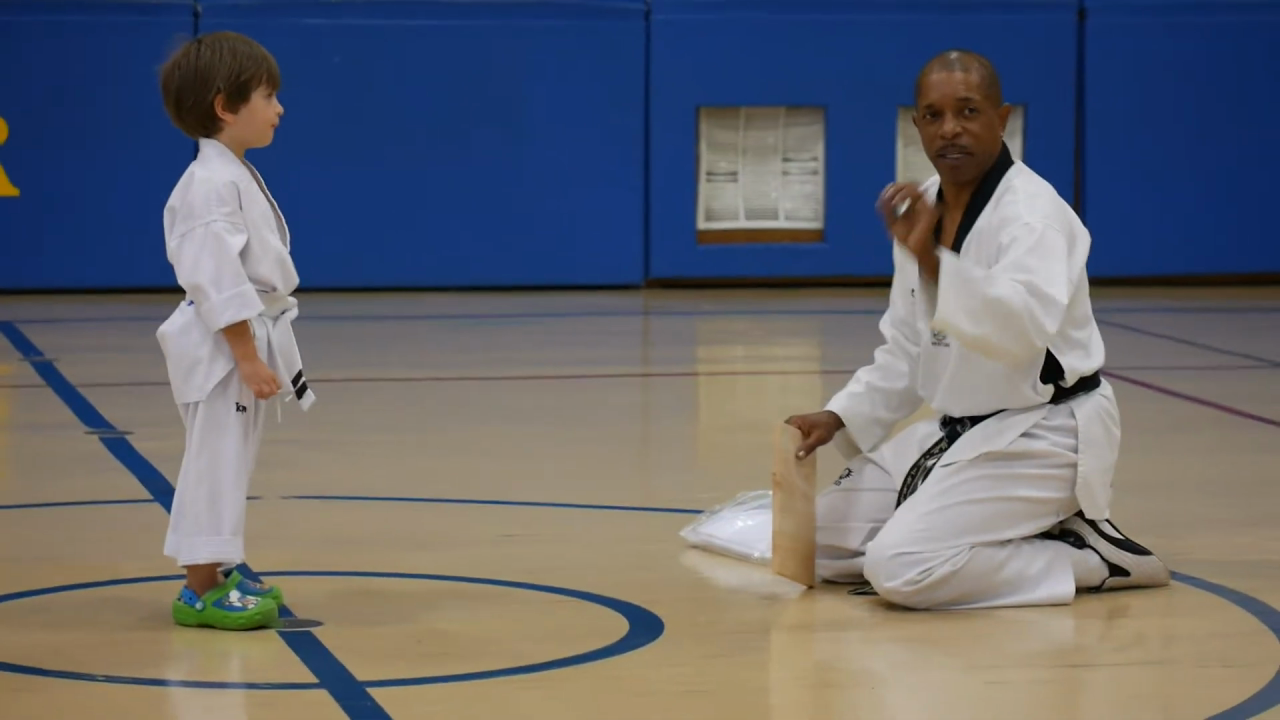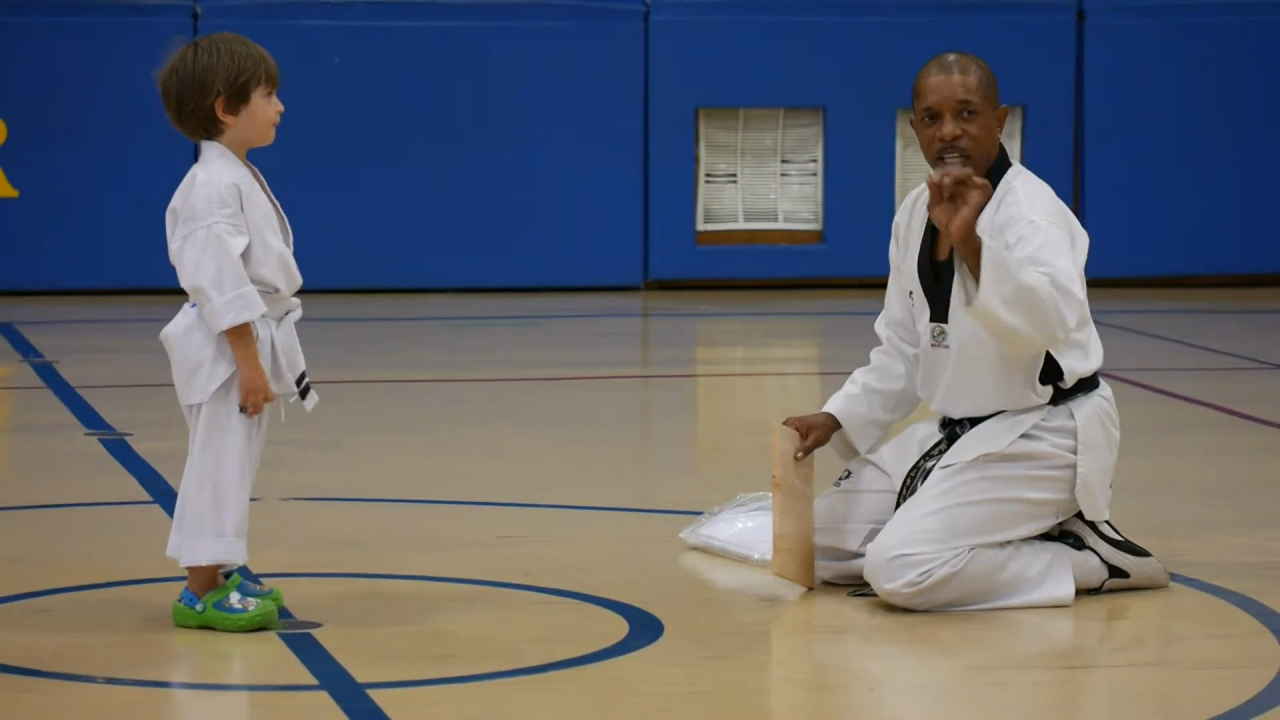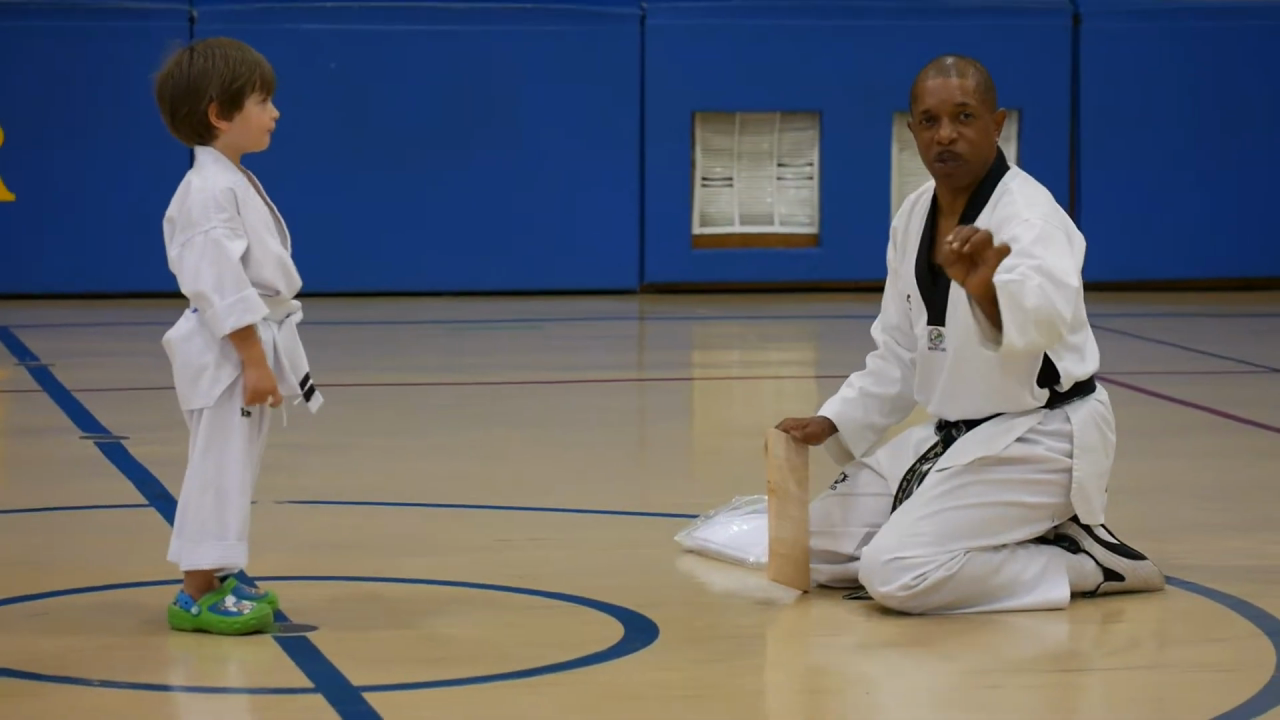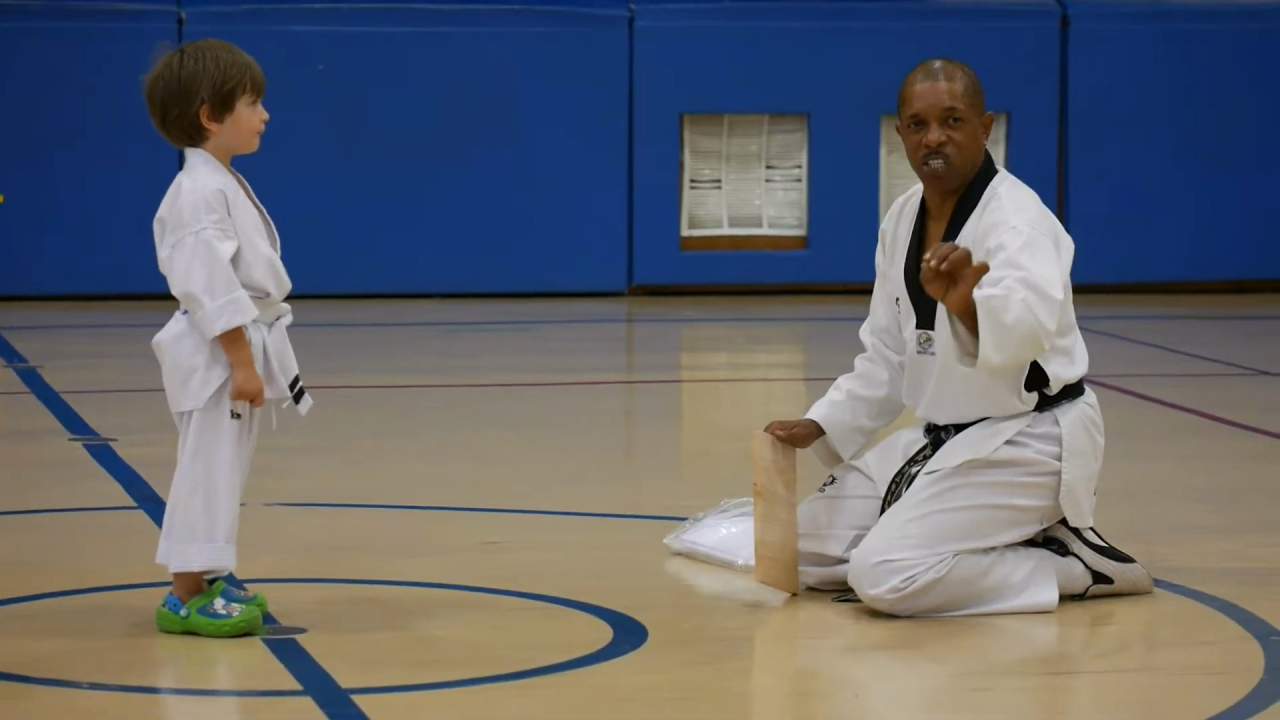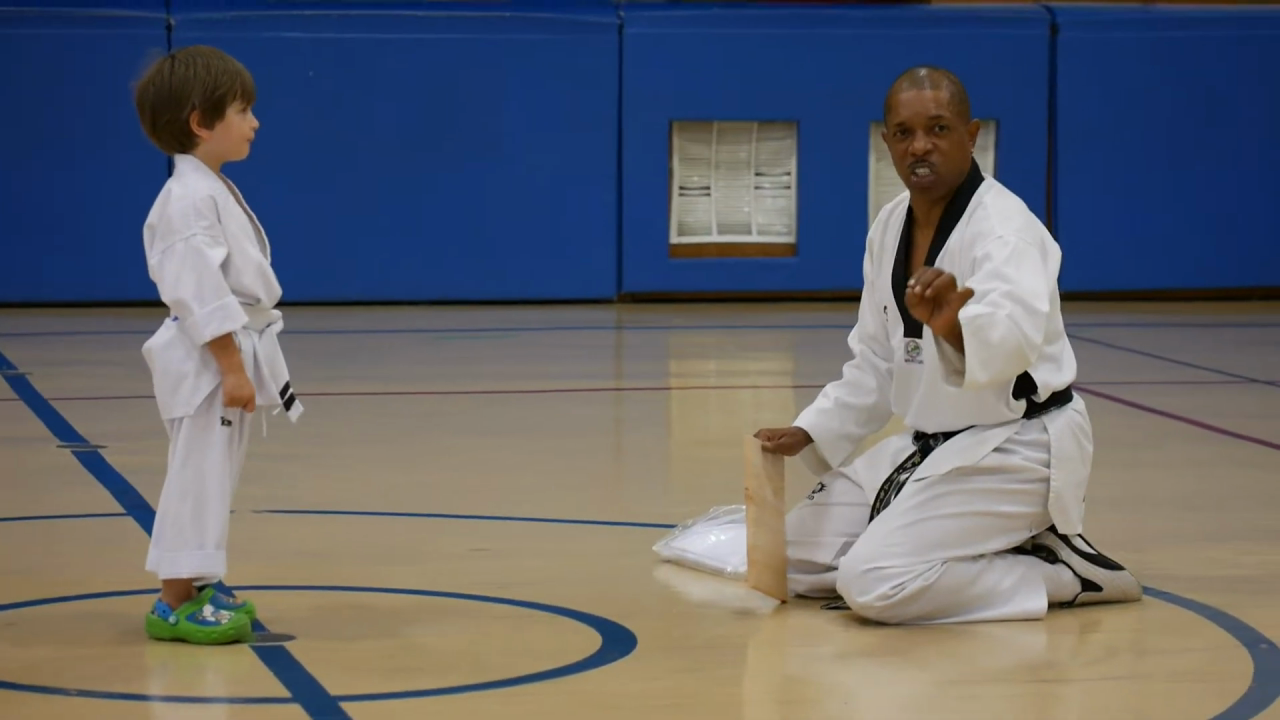
dt=0.2s
person 1, frame 1
left shoulder: (236, 175)
right shoulder: (212, 183)
right elbow: (216, 281)
right wrist: (248, 357)
left hip: (246, 344)
right hip: (223, 347)
left knee: (230, 461)
right knee: (214, 462)
left ankle: (221, 573)
right ankle: (200, 590)
person 1, frame 2
left shoulder: (239, 177)
right shoulder: (214, 184)
right elbow: (219, 284)
right wrist: (248, 361)
left hip: (251, 344)
right hip: (227, 348)
left knee: (233, 462)
right knee: (217, 463)
left ankle: (222, 573)
right ankle: (201, 591)
person 1, frame 3
left shoulder: (236, 182)
right shoulder: (210, 191)
right elbow: (220, 288)
right wrist: (253, 361)
left hip: (250, 348)
right hip: (227, 352)
left knee: (234, 466)
right knee: (218, 467)
left ankle: (219, 576)
right ankle: (196, 594)
person 1, frame 4
left shoulder: (225, 184)
right shoulder: (200, 192)
right elbow: (210, 288)
right wrist: (241, 363)
left hip: (240, 351)
right hip: (218, 354)
left knee: (224, 469)
right knee: (207, 469)
left ankle: (210, 581)
right ankle: (186, 596)
person 1, frame 5
left shoulder: (215, 190)
right shoulder: (190, 198)
right elbow: (200, 294)
right wrist: (232, 368)
left hip: (231, 358)
right hip: (208, 360)
left knee: (214, 476)
right knee: (197, 476)
left ankle: (199, 587)
right ankle: (175, 603)
person 2, frame 1
left shoulder: (1014, 204)
right shoulder: (926, 207)
left elbow: (1022, 327)
right elbow: (910, 347)
left wrist: (929, 259)
right wrist: (842, 418)
left hip: (1049, 433)
right hip: (967, 429)
left knee: (914, 575)
right knee: (831, 547)
left ankle: (1097, 554)
right ankle: (1058, 537)
person 2, frame 2
left shoulder: (1030, 210)
right shoulder: (915, 212)
left elbow: (1047, 316)
right elbow: (903, 347)
left wrist: (968, 245)
right wrist: (837, 418)
left hip: (1043, 435)
right hip: (956, 430)
left knee: (899, 572)
right knee: (827, 545)
left ankle: (1088, 558)
right ankle: (1025, 540)
person 2, frame 3
left shoulder: (1028, 214)
right shoulder: (914, 216)
left elbow: (1046, 313)
right elbow: (899, 352)
left wrist: (983, 289)
right wrist: (832, 422)
left hip: (1038, 438)
right hip: (952, 433)
left knee: (895, 575)
right knee: (820, 550)
left ankle: (1086, 562)
right ankle: (1025, 543)
person 2, frame 4
left shoulder: (1017, 219)
right shoulder: (903, 218)
left elbow: (1028, 323)
right elbow: (887, 355)
left wrist: (966, 303)
right wrist: (820, 425)
left hip: (1027, 441)
right hip: (941, 436)
left knee: (884, 578)
right knee: (810, 550)
left ankle: (1074, 564)
right ankle: (1013, 544)
person 2, frame 5
left shoulder: (1004, 227)
right shoulder: (890, 225)
left elbow: (1013, 336)
right elbow: (875, 363)
left wrist: (953, 322)
right wrist: (807, 433)
left hip: (1016, 448)
right hip: (930, 443)
left knee: (873, 585)
right knee: (798, 558)
left ankle: (1060, 571)
right ankle: (1002, 551)
